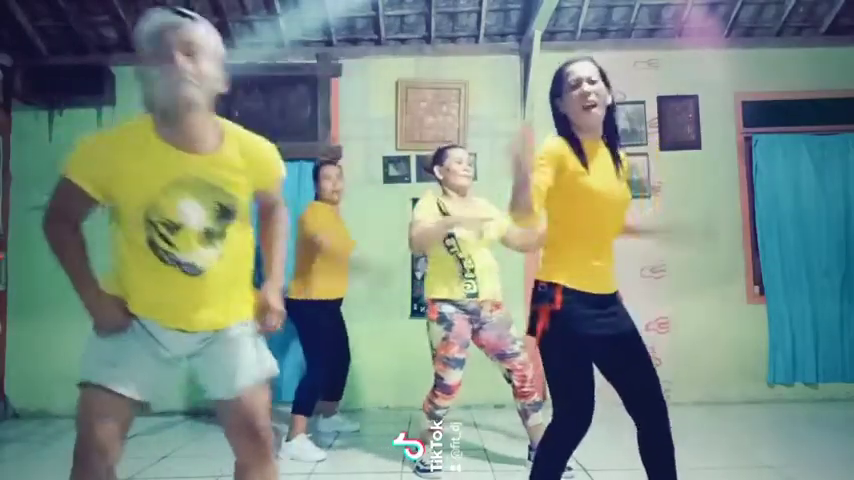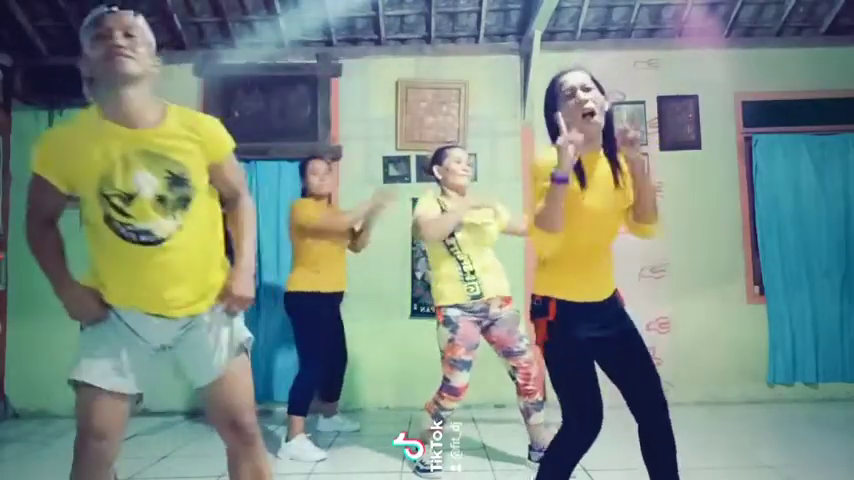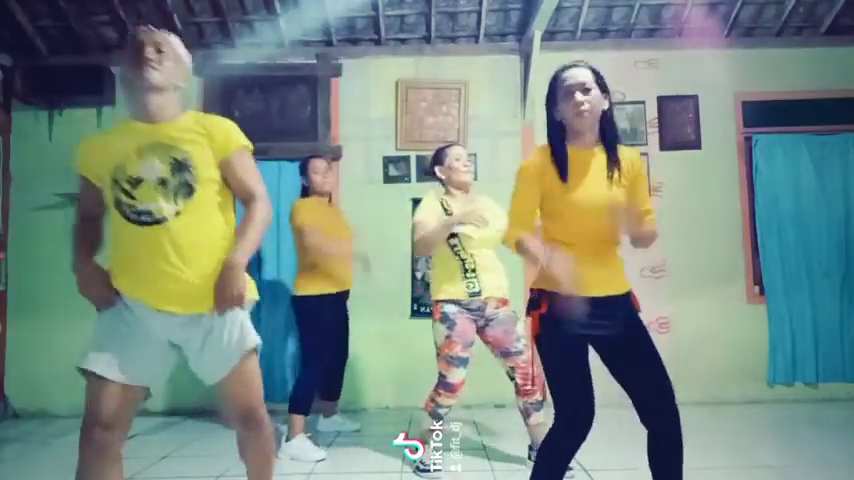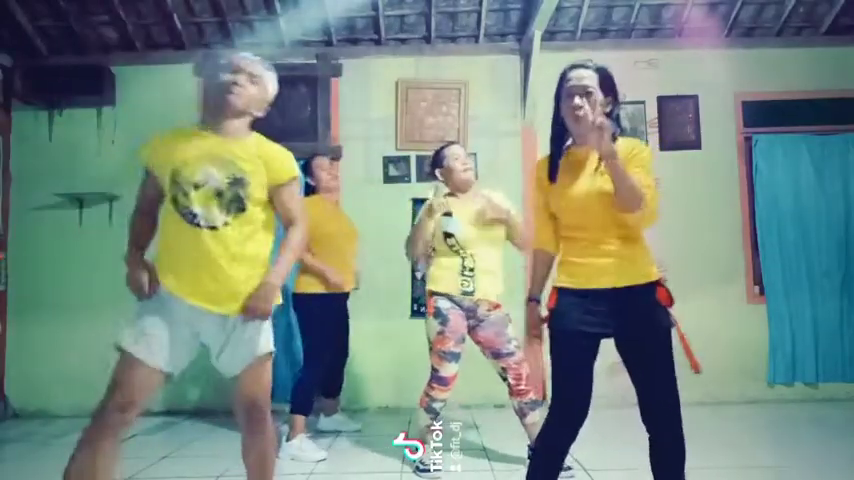
dt=0.3s
person 1, frame 1
left shoulder: (253, 153)
right shoulder: (106, 152)
left elbow: (274, 210)
right elbow: (61, 219)
left wrist: (274, 285)
right wrist: (92, 295)
left hip: (229, 320)
right hip: (139, 319)
left knee: (256, 436)
person 1, frame 2
left shoulder: (200, 129)
right shoulder: (63, 144)
left elbow: (238, 197)
right elbow: (40, 220)
left wrist: (245, 268)
right wrist: (66, 287)
left hip: (206, 306)
right hip: (119, 312)
left knee: (241, 428)
right knee: (95, 441)
person 1, frame 3
left shoulder: (216, 131)
right shoulder: (99, 148)
left elbow: (258, 201)
right elbow: (88, 218)
left wrist: (236, 262)
right wrist: (84, 264)
left hip: (213, 302)
right hip: (133, 304)
left knee: (251, 416)
right knee: (100, 428)
person 1, frame 4
left shoulder: (274, 158)
right shoulder: (165, 146)
left elbow: (297, 225)
right elbow: (145, 210)
left wrist: (272, 281)
right wrist: (134, 259)
left hip: (241, 305)
right hip: (171, 298)
left knee: (256, 413)
right knee: (116, 409)
person 2, frame 1
left shoulder: (614, 156)
right shoulder: (554, 150)
right elbow: (524, 216)
left wrist: (659, 230)
right wrist: (522, 176)
left hip: (606, 301)
right hip: (562, 299)
left knee: (652, 408)
right knee: (574, 415)
person 2, frame 2
left shoulder: (617, 162)
right shoulder: (550, 163)
left elbow: (644, 227)
right elbow: (544, 243)
left wrist: (638, 166)
right wrist: (563, 169)
left hip: (606, 304)
right hip: (561, 308)
left knee: (654, 409)
right knee: (584, 421)
person 2, frame 3
left shoulder: (627, 160)
right shoulder: (541, 162)
left elbow: (647, 232)
right elbow: (518, 233)
left wrist: (633, 231)
right wrist: (553, 263)
left hip: (615, 301)
right hip: (559, 304)
left knee: (663, 412)
right knee: (576, 418)
person 2, frame 4
left shoulder: (631, 150)
right shoulder: (548, 167)
left elbow: (639, 214)
right elbow: (545, 241)
left wrist: (608, 152)
right wrist: (533, 301)
left hip: (638, 295)
right hip: (575, 300)
left knee: (663, 414)
right knee: (566, 415)
person 3, frame 1
left shoulder: (485, 207)
right shoulder: (430, 204)
left elbow: (523, 242)
right elbow: (417, 242)
right wrist: (457, 220)
left hip: (488, 305)
right hip: (448, 305)
left knee: (522, 371)
right knee: (447, 382)
left ankle: (540, 445)
right ankle: (424, 450)
person 3, frame 2
left shoulder: (486, 207)
right shoulder: (430, 203)
left elbow: (526, 226)
right elbow: (428, 233)
right wrist: (466, 206)
left hip: (497, 302)
right hip: (457, 308)
left knee: (527, 370)
right knee: (455, 384)
left ankle: (540, 445)
right ankle: (424, 448)
person 3, frame 3
left shoulder: (488, 205)
right shoulder: (432, 205)
right elbow: (421, 247)
right wrist: (458, 220)
left hip: (494, 302)
right hip: (454, 305)
left knee: (525, 370)
right knee: (451, 380)
left ankle: (540, 445)
right ankle: (425, 450)
person 3, frame 4
left shoulder: (495, 199)
right shoulder: (436, 206)
left elbow: (525, 244)
right elbow: (415, 255)
left wrist: (508, 217)
right wrist: (428, 216)
left hip: (487, 304)
right hip: (447, 301)
left knee: (517, 371)
right knee: (442, 376)
right ankle: (424, 449)
person 4, frame 1
left shoulder: (336, 216)
right shoulder: (315, 213)
right elbow: (325, 245)
right wrist: (353, 262)
left hip: (329, 302)
right hip: (309, 302)
left knee: (339, 358)
right knee: (318, 365)
left ankle: (330, 415)
right ankle: (295, 439)
person 4, frame 2
left shoulder: (333, 211)
right shoulder: (302, 207)
left elbow: (356, 244)
right elbow: (337, 224)
left wrist: (372, 213)
right wrist: (371, 203)
left hip: (330, 297)
right hip: (306, 297)
left knee: (337, 359)
right knee: (313, 363)
left ankle: (329, 416)
right ankle: (294, 439)
person 4, frame 3
left shoulder: (333, 208)
right shoulder: (304, 207)
left elbow: (340, 245)
right elbow: (313, 242)
left wrist: (353, 254)
right wrist: (353, 251)
left hip: (335, 296)
right hip: (313, 297)
left knee: (338, 357)
right knee: (314, 361)
left ankle: (329, 416)
right ankle: (294, 439)
person 4, frame 4
left shoulder: (336, 208)
right shoulder: (308, 206)
left wrist: (351, 272)
right wrist: (326, 272)
left hip: (337, 295)
right hip: (314, 295)
left knee: (338, 356)
right knee: (316, 360)
left ankle: (330, 415)
right ankle: (295, 438)
